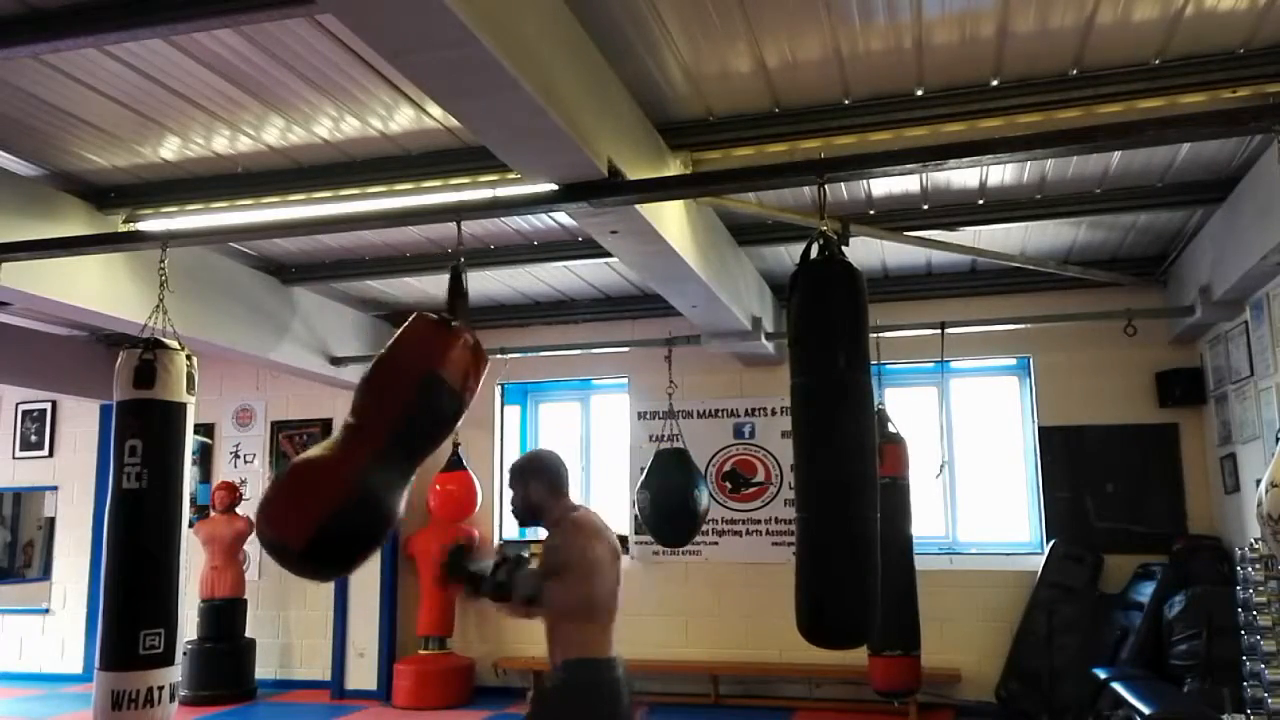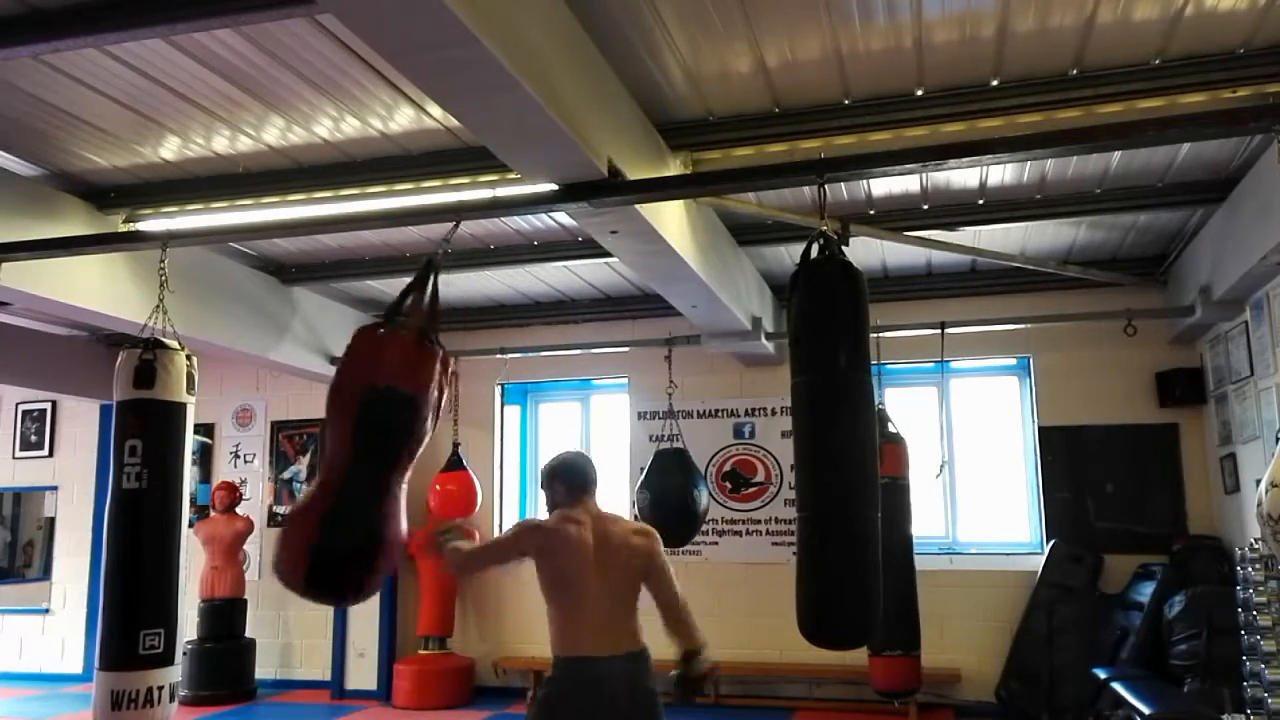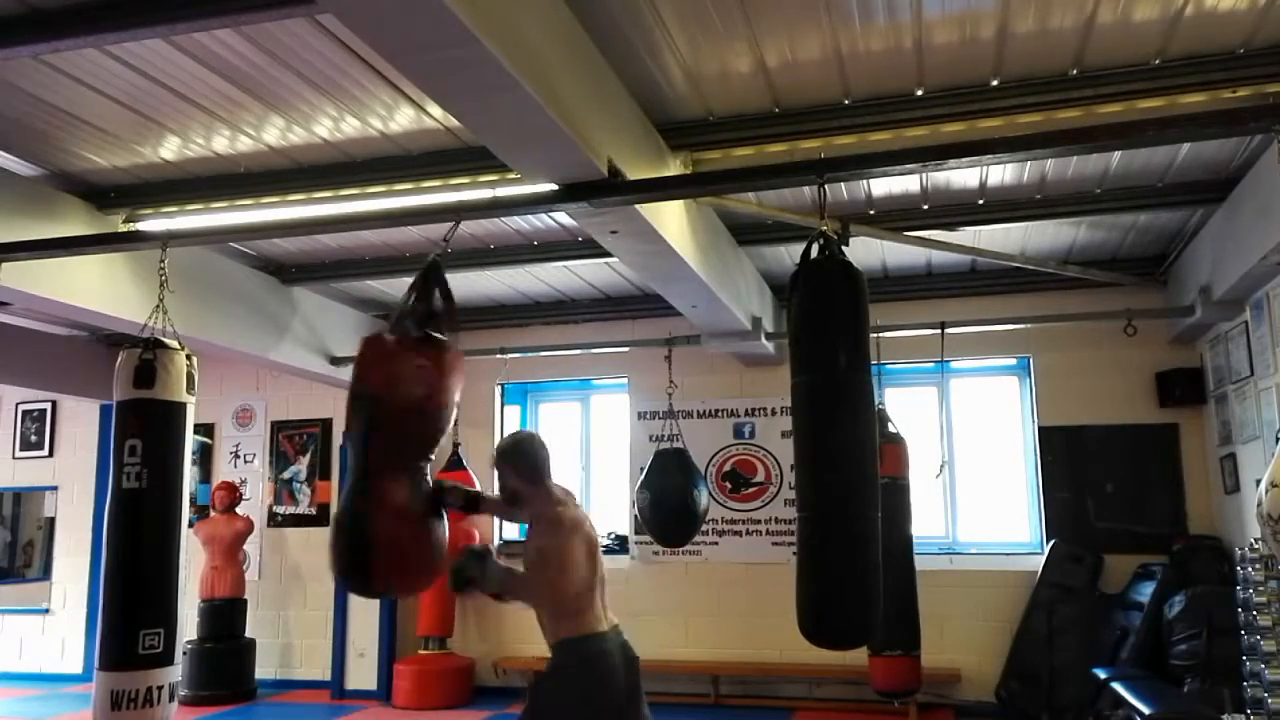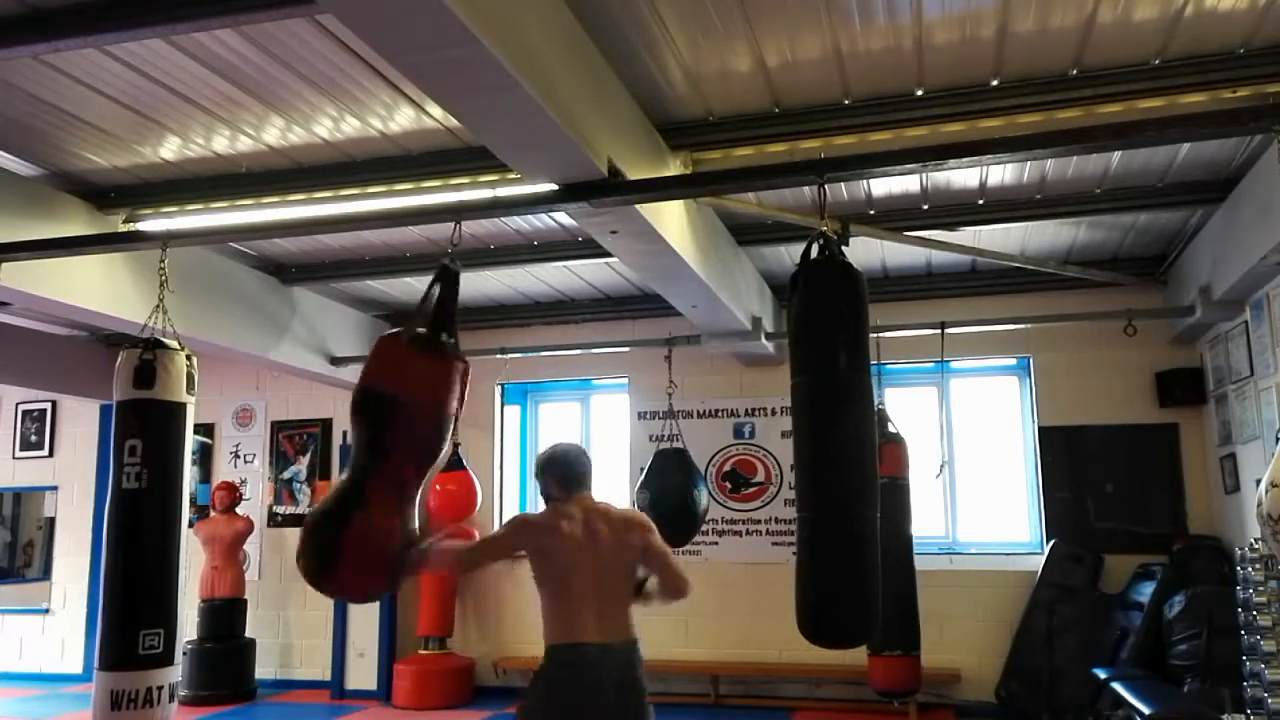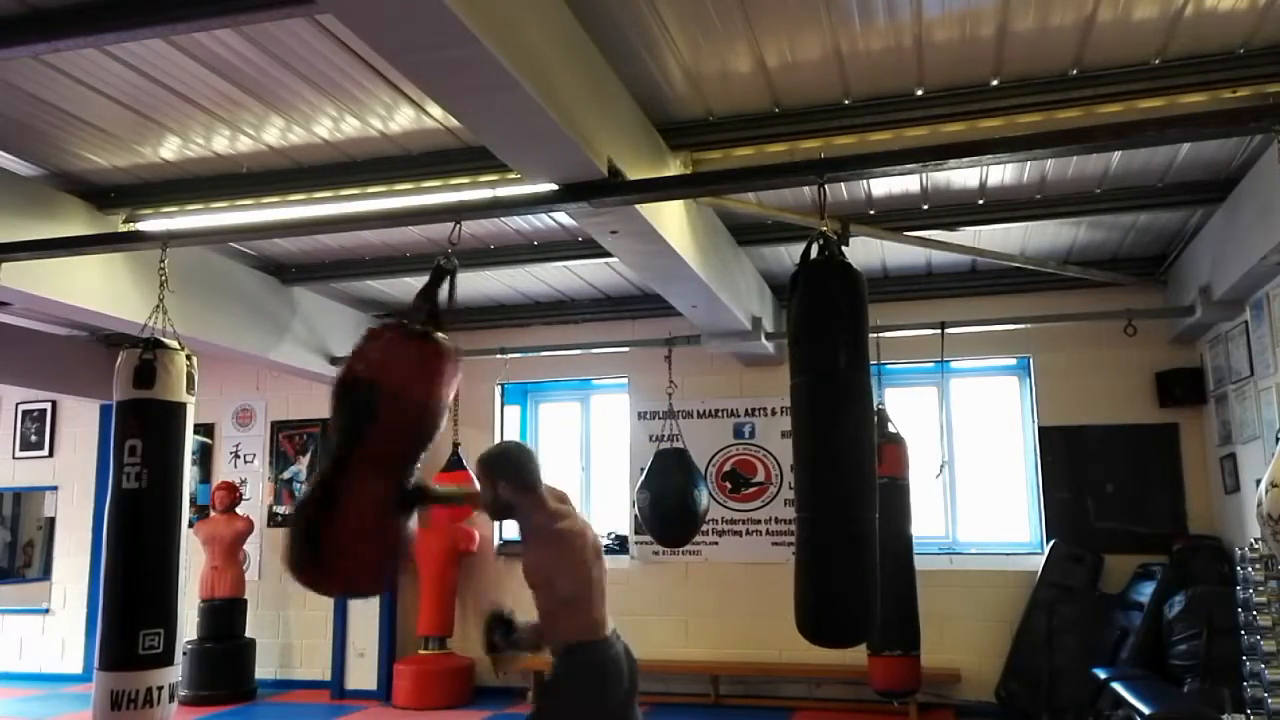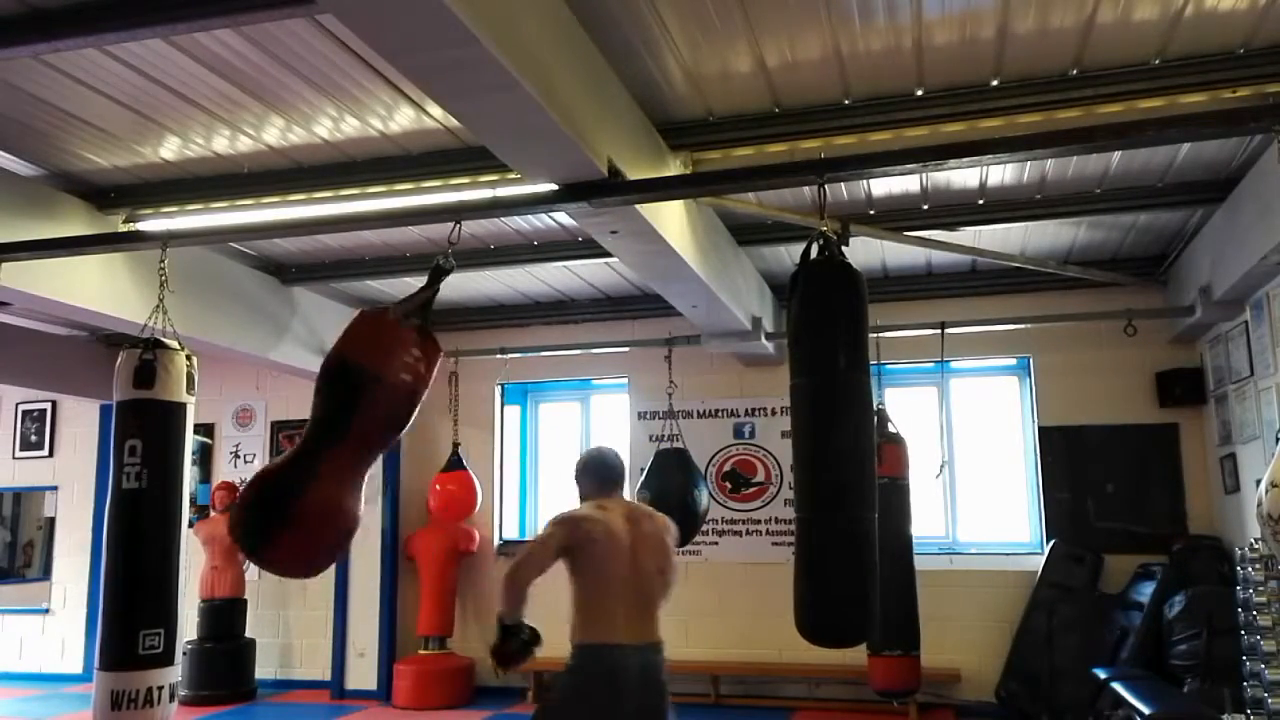
dt=0.3s
person 1, frame 1
left shoulder: (579, 530)
right shoulder: (559, 540)
left elbow: (592, 601)
right elbow: (530, 607)
left hip: (583, 684)
right hip: (607, 681)
person 1, frame 2
left shoulder: (541, 533)
right shoulder: (642, 537)
left elbow: (463, 562)
right elbow: (675, 610)
left wrist: (449, 542)
right wrist: (694, 662)
left hip: (578, 681)
right hip: (635, 677)
person 1, frame 3
left shoulder: (557, 519)
right shoulder: (559, 501)
left elbow: (566, 597)
right elbow: (511, 507)
left wrist: (495, 576)
right wrist: (466, 498)
left hip: (582, 661)
right hip: (615, 653)
person 1, frame 4
left shoulder: (535, 527)
right shoulder: (633, 523)
left elbow: (462, 559)
right elbow: (678, 587)
left wrist: (425, 552)
left hip: (572, 668)
right hip: (625, 663)
person 1, frame 5
left shoulder: (559, 536)
right shoulder: (551, 499)
left elbow: (585, 621)
left wrist: (520, 636)
left hip: (587, 667)
right hip: (614, 660)
person 1, frame 6
left shoulder: (574, 522)
right shoulder: (663, 527)
left elbow: (517, 576)
left wrist: (510, 628)
left hip: (597, 667)
right hip: (649, 665)
